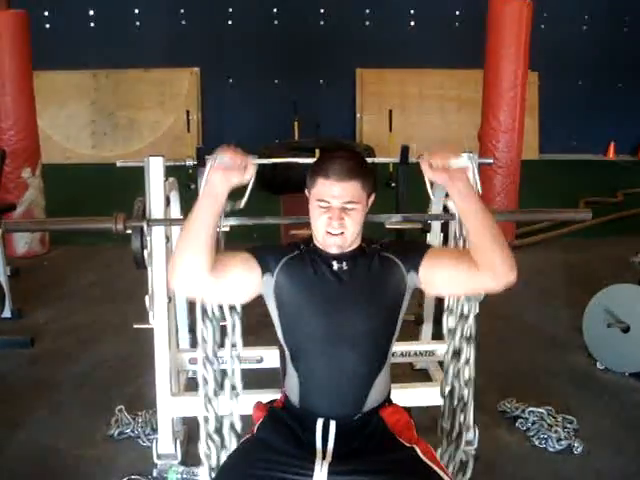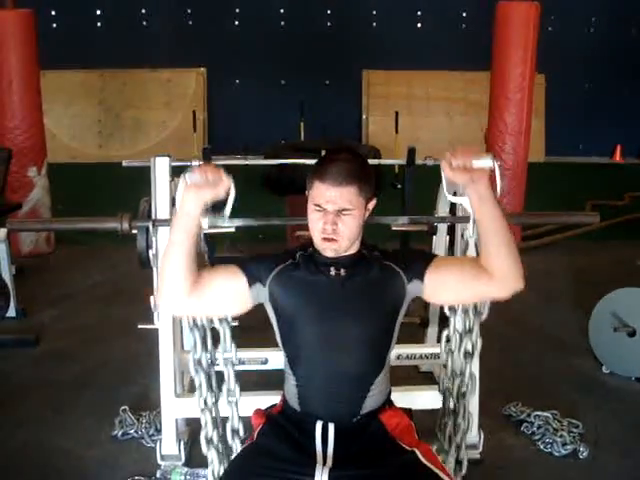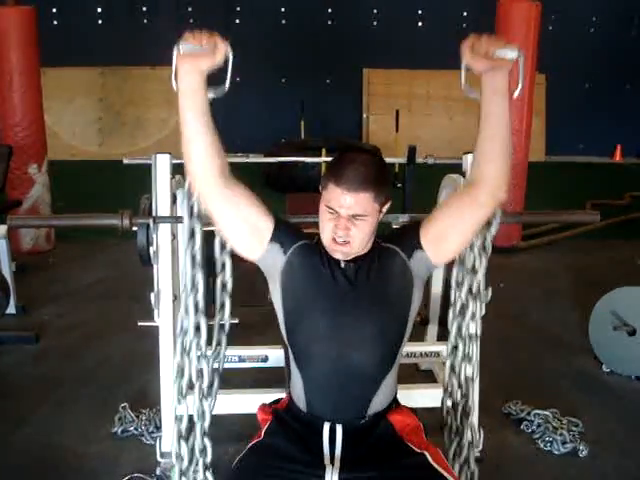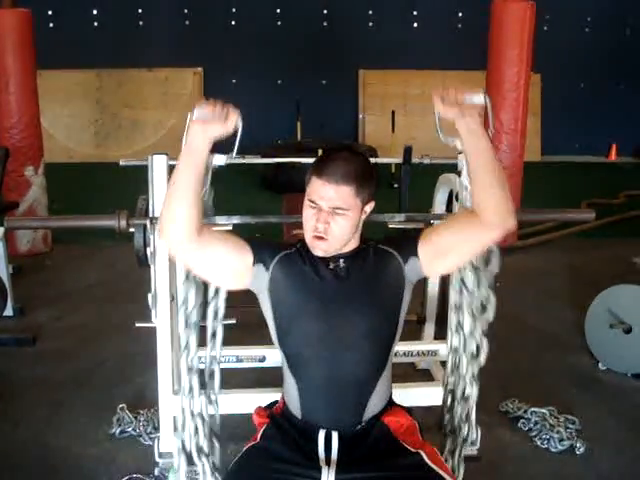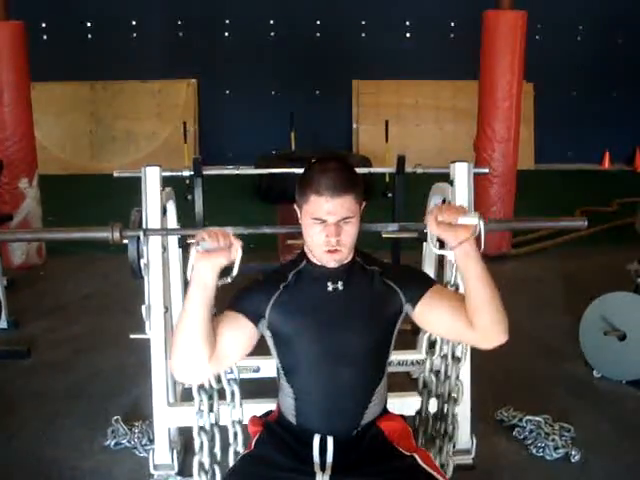
dt=1s
person 1, frame 1
left shoulder: (398, 265)
right shoulder: (278, 265)
left elbow: (498, 272)
right elbow: (189, 277)
left wrist: (460, 188)
right wrist: (216, 187)
left hip: (373, 434)
right hip: (291, 431)
person 1, frame 2
left shoulder: (399, 271)
right shoulder: (274, 272)
left elbow: (503, 281)
right elbow: (176, 300)
left wrist: (480, 193)
right wrist: (192, 203)
left hip: (374, 437)
right hip: (290, 436)
person 1, frame 3
left shoulder: (406, 260)
right shoulder: (286, 255)
left elbow: (488, 191)
right elbow: (211, 184)
left wrist: (494, 83)
right wrist: (193, 77)
left hip: (382, 439)
right hip: (294, 437)
person 1, frame 4
left shoulder: (396, 265)
right shoulder: (272, 268)
left elbow: (494, 220)
right elbow: (182, 240)
left wrist: (468, 123)
right wrist: (200, 136)
left hip: (375, 438)
right hip: (292, 439)
person 1, frame 5
left shoulder: (395, 284)
right shoulder: (270, 293)
left elbow: (492, 333)
right elbow: (190, 368)
left wrist: (464, 248)
right wrist: (206, 271)
left hip: (372, 443)
right hip: (286, 445)
